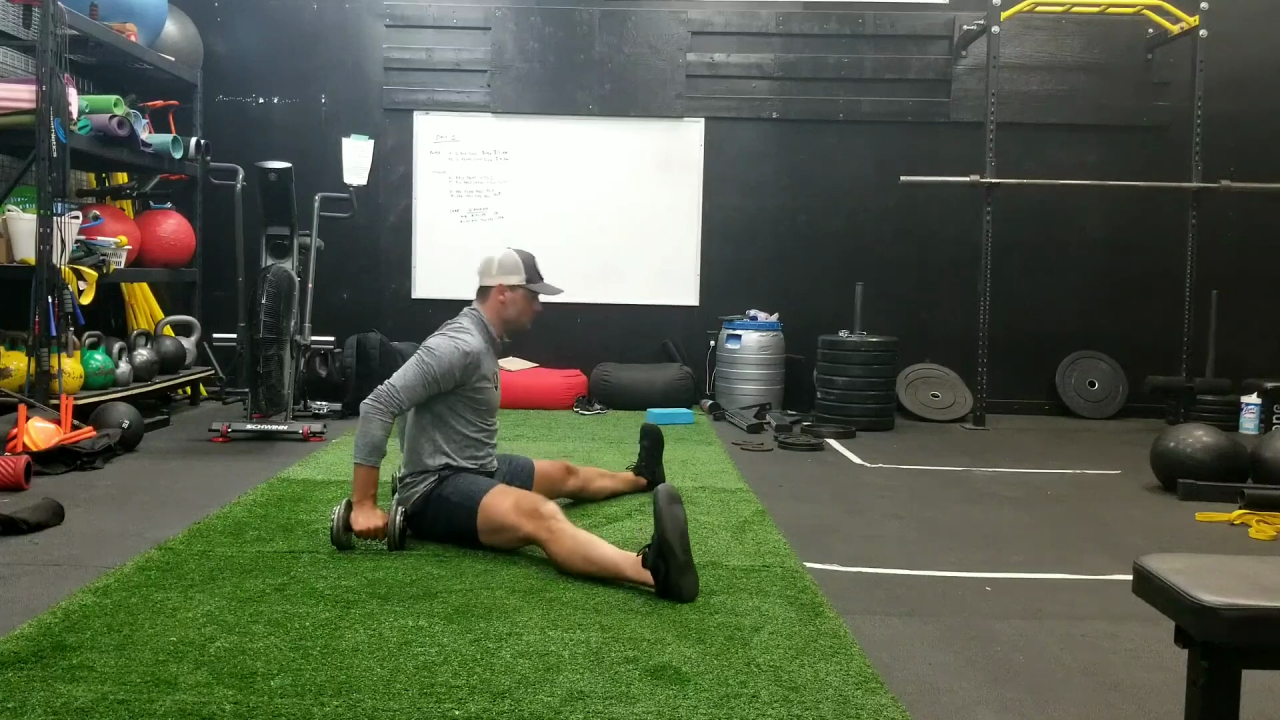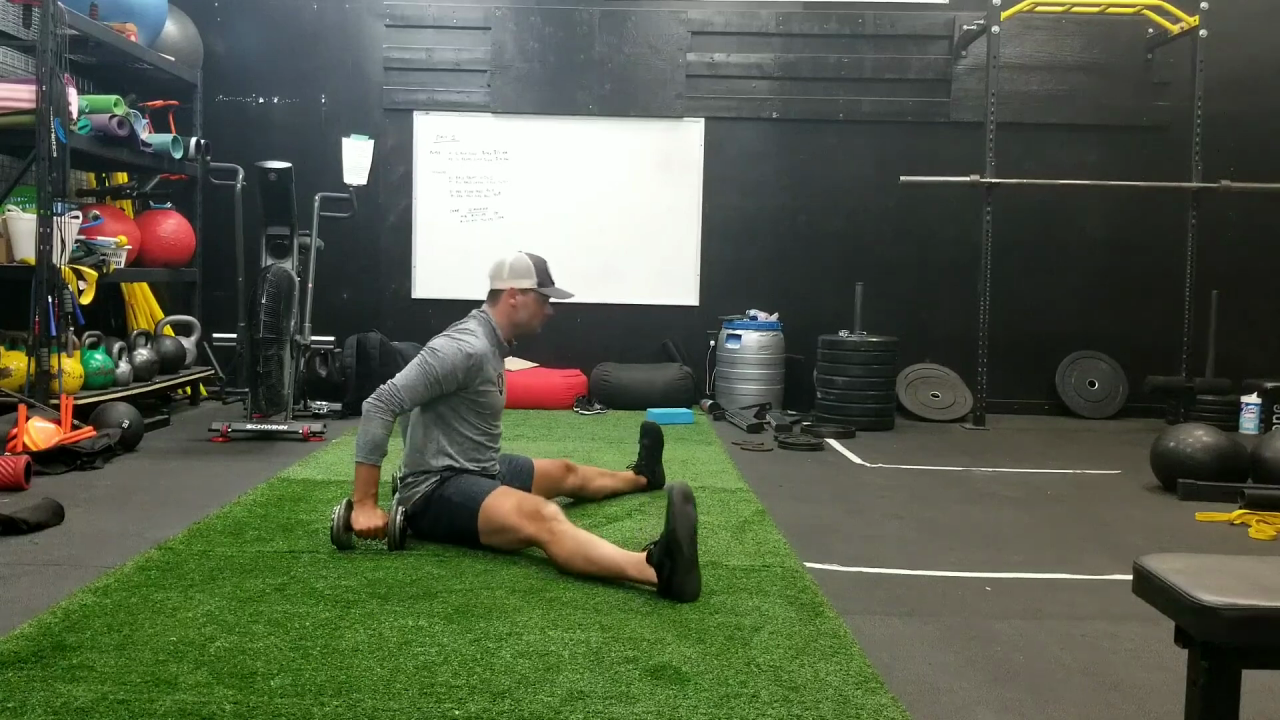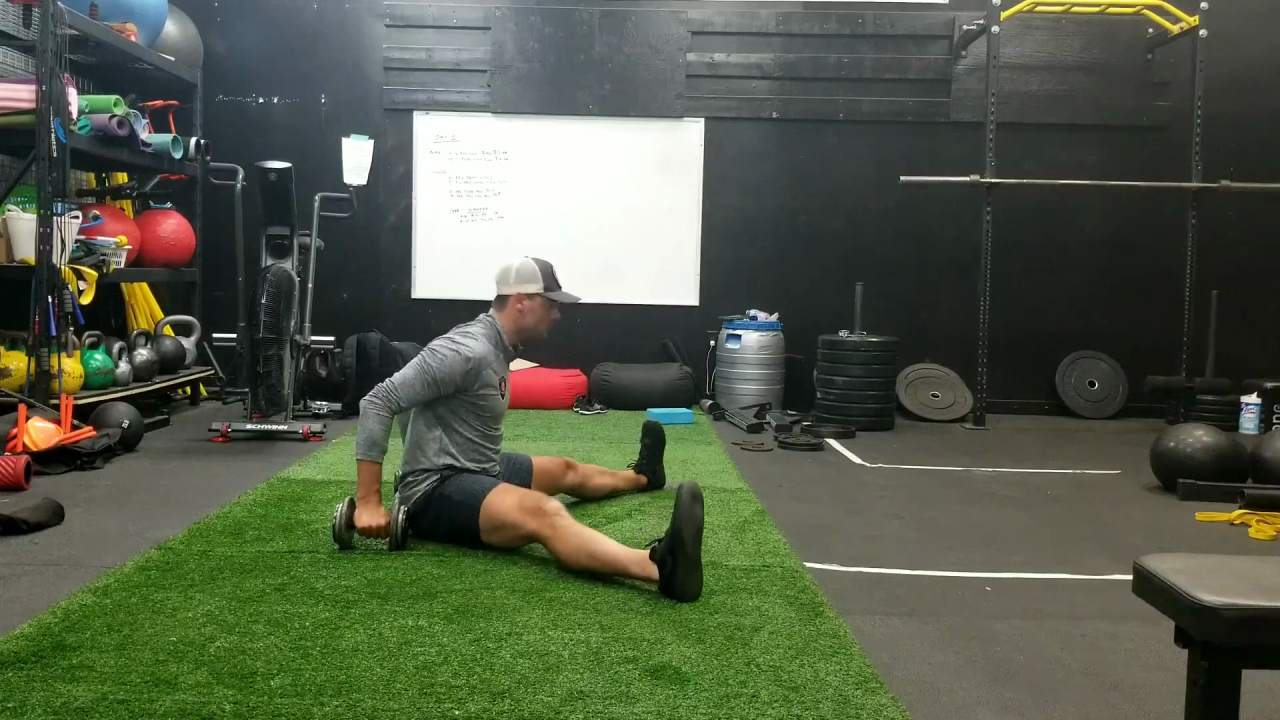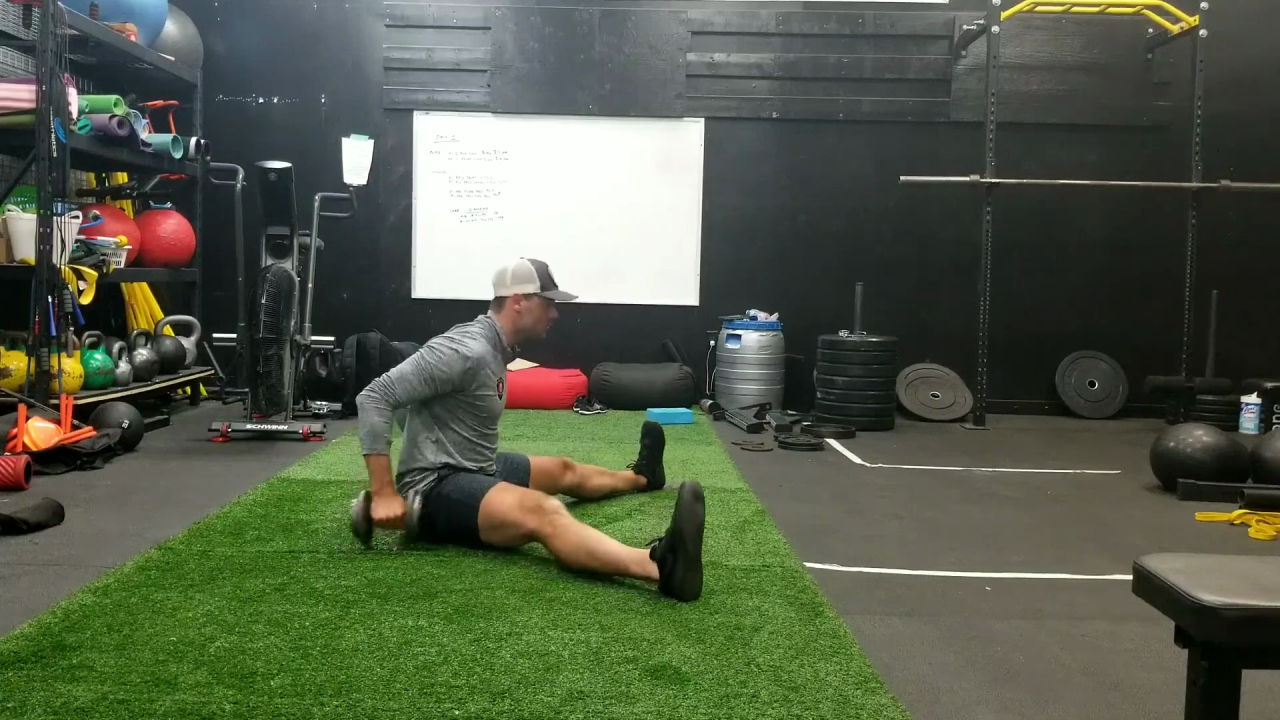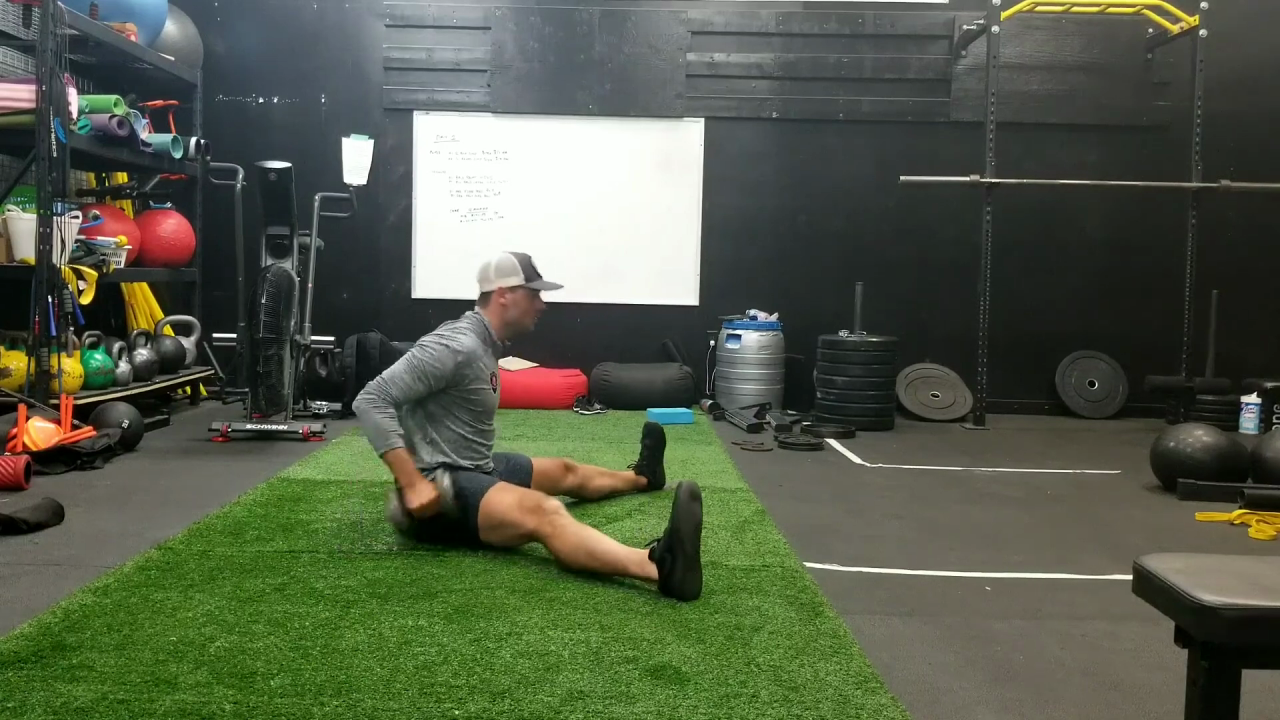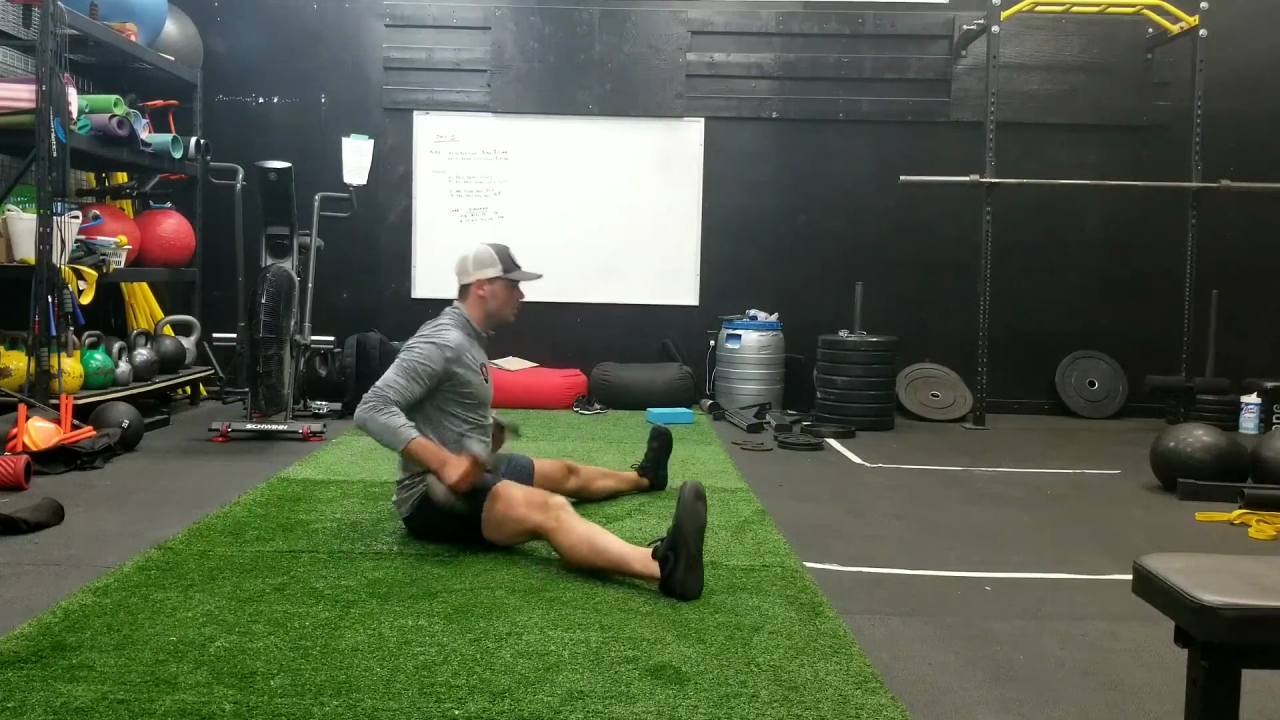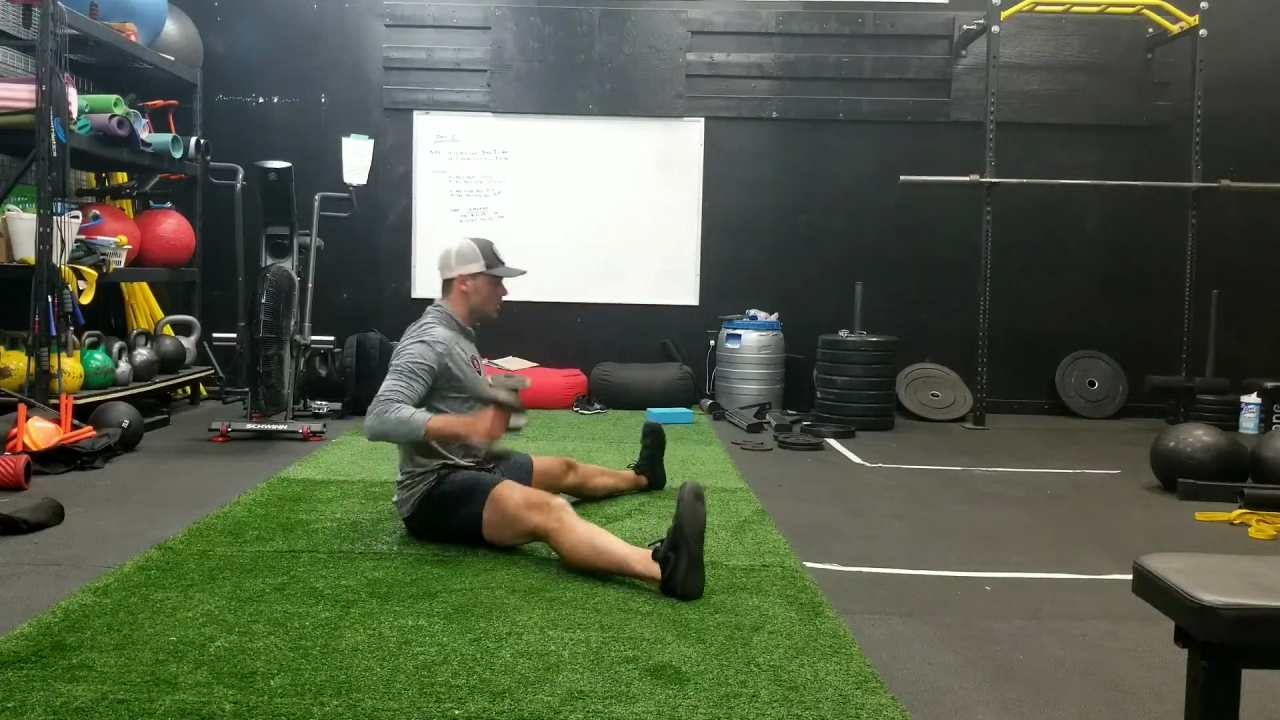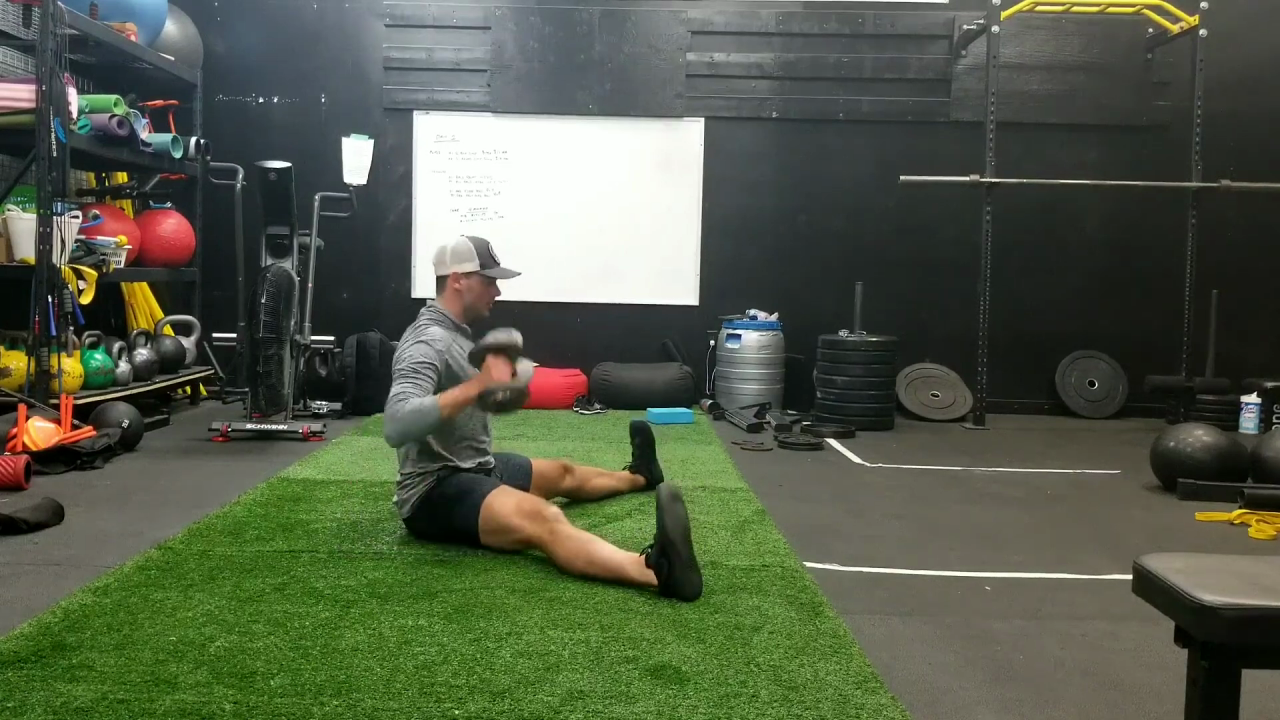
dt=0.1s
person 1, frame 1
left shoulder: (482, 340)
right shoulder: (461, 346)
right elbow: (378, 405)
right wrist: (364, 505)
right hip: (436, 491)
left knee: (565, 474)
right knee: (540, 516)
left ankle: (641, 478)
right ankle: (653, 569)
person 1, frame 2
left shoulder: (489, 343)
right shoulder: (465, 348)
right elbow: (380, 404)
right wrist: (365, 505)
right hip: (438, 492)
left knee: (564, 473)
right knee: (541, 518)
left ankle: (641, 477)
right ankle: (657, 568)
person 1, frame 3
left shoulder: (496, 348)
right shoulder: (467, 351)
right elbow: (376, 402)
right wrist: (369, 501)
right hip: (437, 491)
left knee: (564, 470)
right knee: (543, 514)
left ankle: (642, 476)
right ankle: (660, 566)
person 1, frame 4
left shoulder: (495, 348)
right shoulder: (466, 350)
right elbow: (374, 398)
right wrist: (384, 495)
right hip: (436, 490)
left knee: (562, 470)
right knee: (543, 512)
left ankle: (641, 476)
right ankle: (661, 566)
person 1, frame 5
left shoulder: (483, 345)
right shoulder: (454, 347)
right elbow: (370, 401)
right wrist: (412, 483)
left hip: (461, 476)
right hip: (438, 498)
left knee: (563, 471)
right knee: (543, 514)
left ankle: (640, 477)
right ankle: (661, 567)
person 1, frame 6
left shoulder: (470, 338)
right shoulder: (442, 343)
right elbow: (371, 410)
right wrist: (443, 462)
left hip: (464, 474)
right hip: (439, 494)
left knee: (566, 473)
right knee: (548, 509)
left ankle: (643, 477)
right ankle: (664, 565)
person 1, frame 7
left shoulder: (457, 333)
right shoulder: (428, 342)
right elbow: (379, 420)
right wrist: (464, 426)
right hip: (435, 490)
left knee: (564, 469)
right knee: (548, 511)
left ankle: (642, 476)
right ankle: (664, 567)
person 1, frame 8
left shoulder: (454, 332)
right shoulder: (427, 343)
right elbow: (397, 424)
right wrist: (476, 384)
right hip: (435, 492)
left knee: (562, 473)
right knee: (543, 521)
left ankle: (639, 476)
right ankle: (660, 572)
